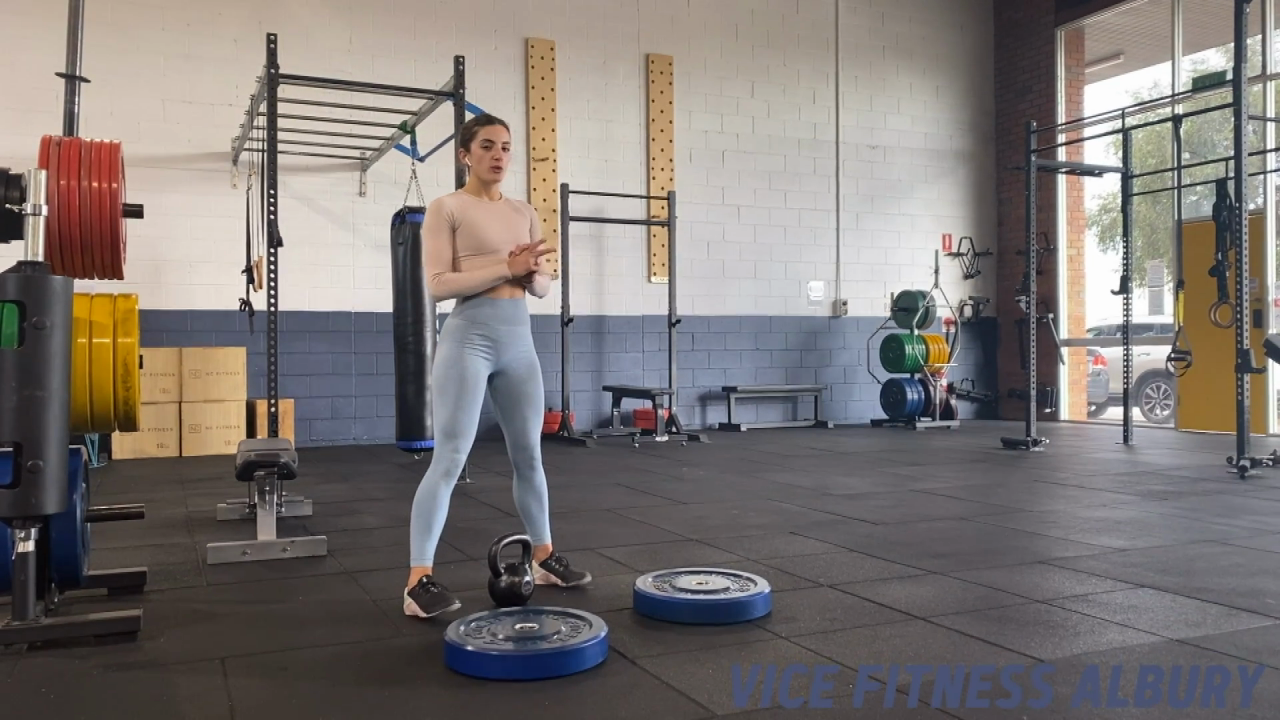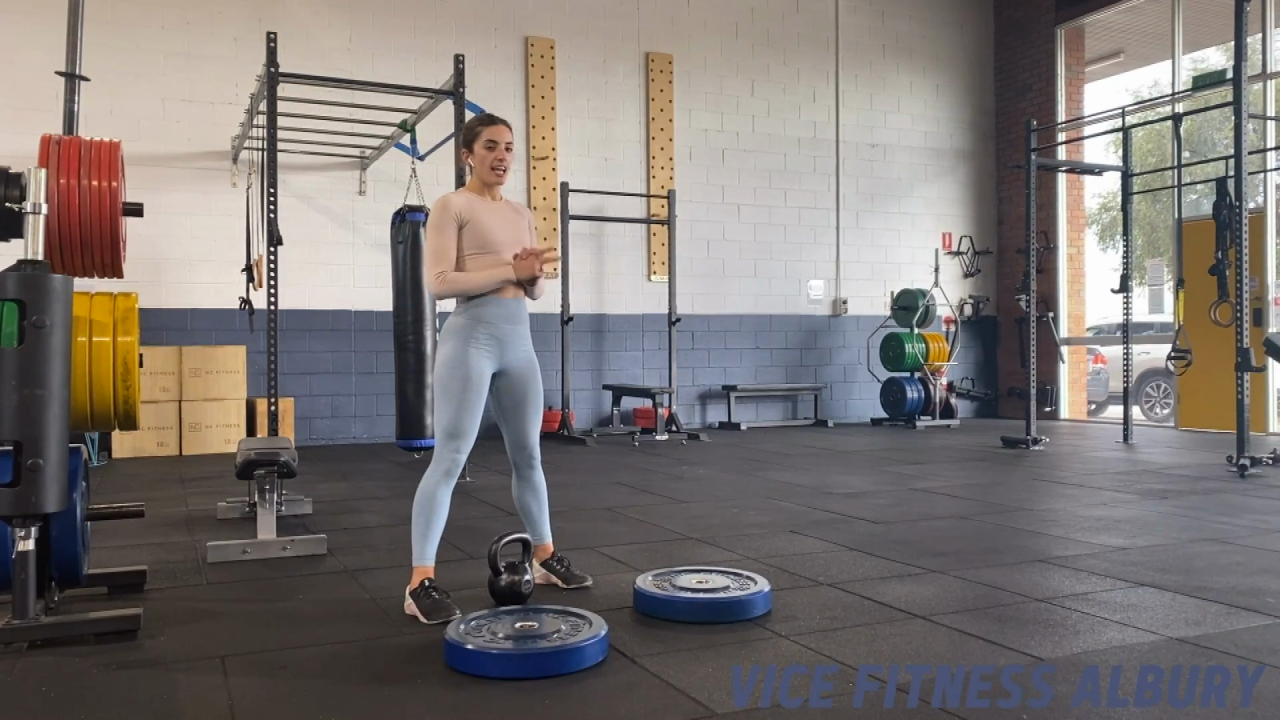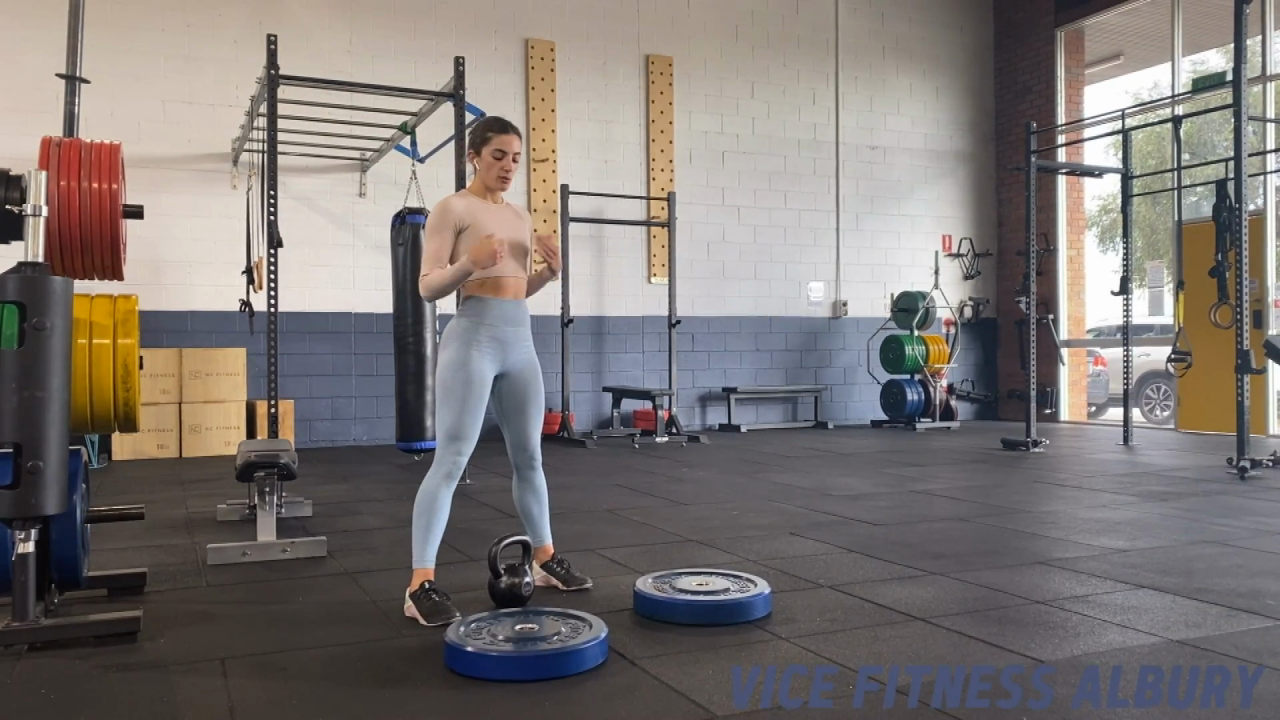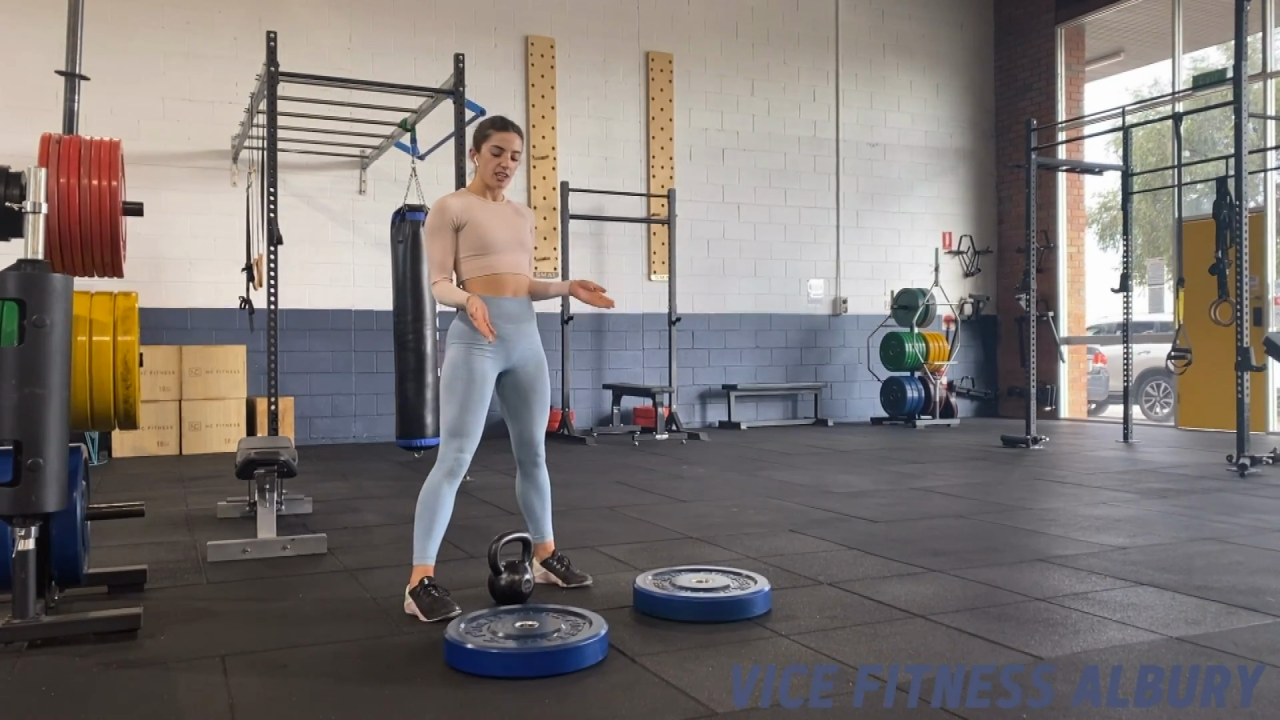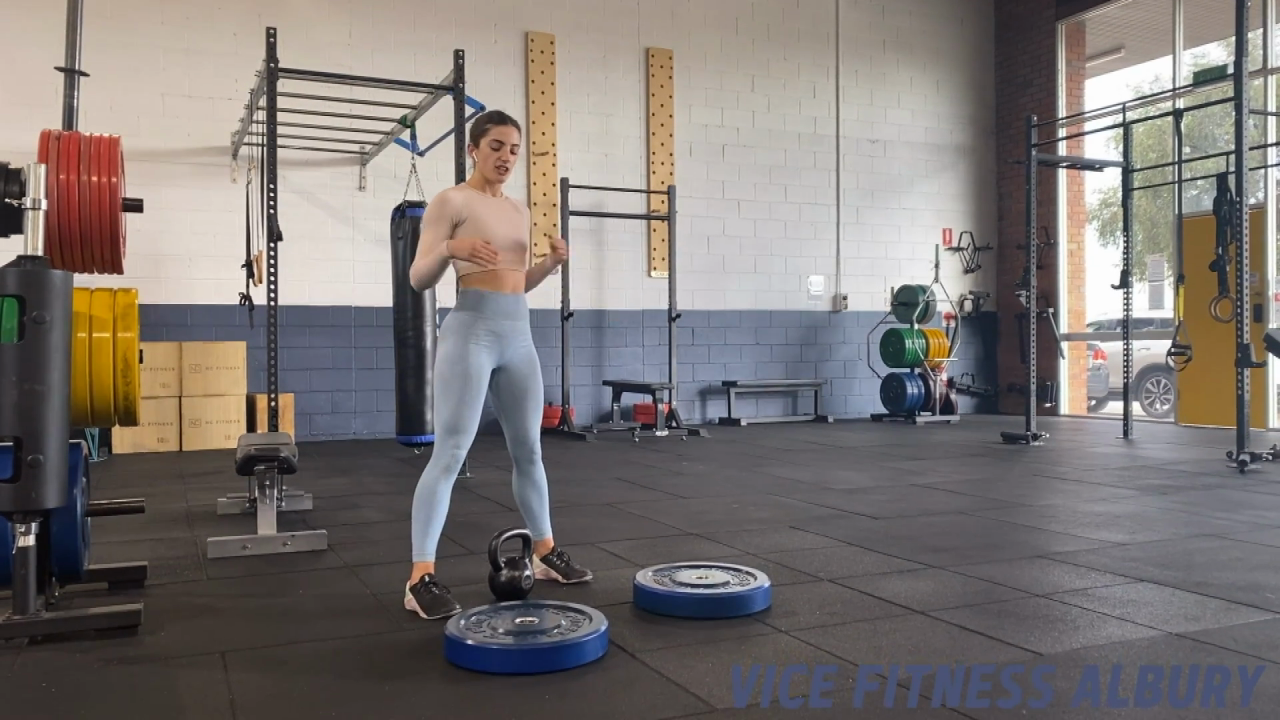
dt=0.4s
person 1, frame 1
left shoulder: (525, 213)
right shoulder: (446, 208)
left elbow: (543, 286)
right elbow: (437, 285)
left wrist: (529, 273)
right wrist: (504, 268)
left hip: (518, 339)
right hip: (467, 338)
left knee: (528, 456)
right knee: (449, 460)
left ankle: (544, 557)
right ankle: (419, 581)
person 1, frame 2
left shoulder: (521, 214)
right shoulder: (451, 205)
left elbow: (535, 289)
right elbow: (440, 282)
left wrist: (532, 276)
right wrist: (509, 270)
left hip: (518, 338)
right hip: (470, 335)
left knee: (527, 455)
right knee: (450, 459)
left ankle: (545, 556)
right ankle: (420, 582)
person 1, frame 3
left shoulder: (520, 215)
right shoulder: (453, 208)
right elbow: (428, 285)
left wrist: (549, 268)
right wrist: (469, 262)
left hip: (520, 339)
right hip: (473, 336)
left knee: (529, 456)
right knee: (451, 460)
left ankle: (545, 558)
right ankle: (421, 584)
person 1, frame 4
left shoulder: (523, 214)
right shoulder: (450, 208)
right elbow: (439, 283)
left wrist: (567, 287)
right wrist: (468, 298)
left hip: (526, 338)
right hip: (475, 339)
left knee: (532, 453)
right knee: (455, 458)
left ankle: (546, 555)
right ankle: (421, 580)
person 1, frame 5
left shoulder: (519, 210)
right shoulder: (450, 201)
right elbow: (418, 278)
left wrist: (553, 261)
right wrist: (450, 250)
left hip: (517, 333)
right hip: (470, 330)
left knee: (528, 449)
right knee: (450, 454)
left ankle: (545, 551)
right ankle: (421, 576)
